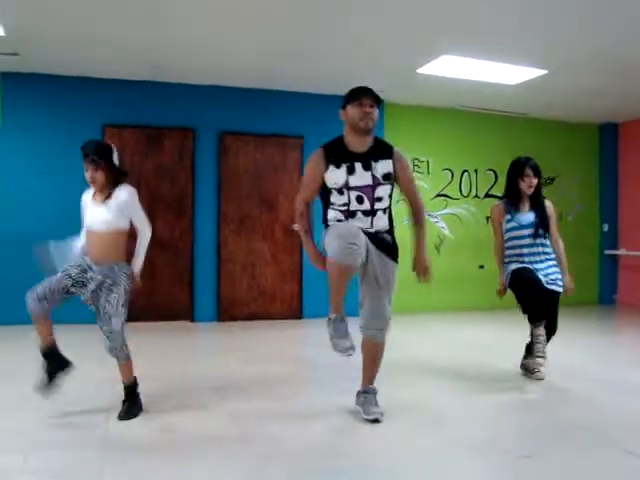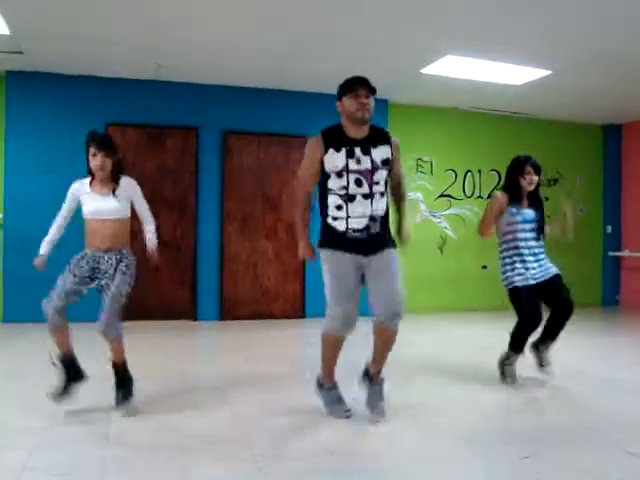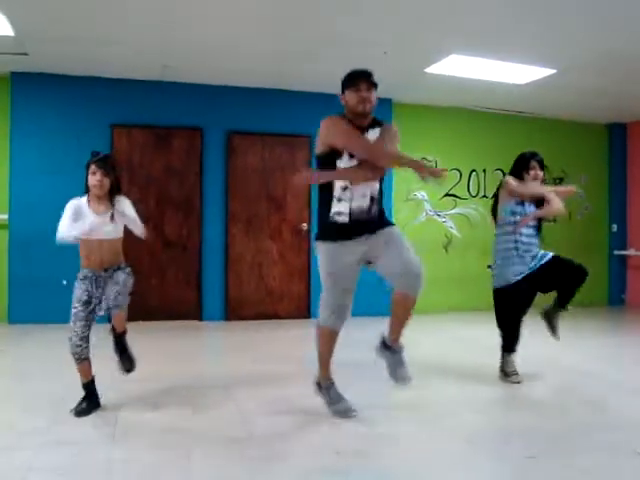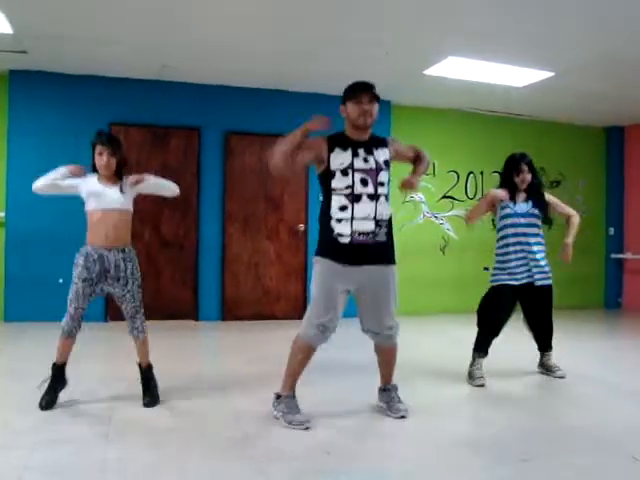
dt=0.3s
person 1, frame 1
left shoulder: (392, 156)
right shoulder: (323, 157)
left elbow: (415, 203)
right elbow: (303, 204)
left wrist: (420, 251)
right wrist: (309, 245)
left hip: (382, 244)
right hip: (343, 234)
left knee: (377, 322)
right knee: (345, 244)
left ankle: (367, 392)
right ankle: (336, 315)
person 1, frame 2
left shoulder: (388, 143)
right shoulder: (320, 144)
left elbow: (398, 184)
right elbow: (303, 195)
left wrist: (401, 223)
right wrist: (303, 239)
left hip: (380, 244)
right hip: (337, 245)
left knee: (391, 309)
right knee: (342, 317)
left ankle: (374, 376)
right ankle: (326, 383)
person 1, frame 3
left shoulder: (384, 131)
right shoulder: (332, 125)
left elbow: (377, 163)
right elbow: (360, 146)
left wrist: (331, 174)
right wrist: (413, 164)
left hip: (377, 228)
right hip: (336, 236)
left knee: (411, 275)
right knee: (334, 309)
left ankle: (391, 344)
right ankle: (325, 382)
person 1, frame 4
left shoulder: (386, 147)
right shoulder: (325, 146)
left elbow: (420, 156)
right elbow: (277, 165)
left wrist: (415, 176)
right wrist: (303, 132)
left hip: (379, 259)
right hip: (334, 258)
left knee: (385, 329)
right knee: (318, 326)
left ankle: (388, 390)
right ankle: (284, 396)
person 2, frame 1
left shoulder: (125, 194)
right shoulder: (87, 198)
left elbow: (145, 231)
left wrist: (136, 265)
left hip: (116, 273)
right hip: (88, 267)
left knee: (113, 334)
right knee: (37, 299)
left ankle: (132, 396)
right ankle: (54, 360)
person 2, frame 2
left shoulder: (128, 185)
right shoulder: (79, 188)
left elbow: (147, 217)
right elbow: (62, 219)
left wrist: (151, 242)
right wrist: (44, 250)
left hip: (120, 259)
right hip: (90, 258)
left knee: (108, 319)
right knee: (53, 307)
left ankle: (123, 377)
right ankle: (71, 369)
person 2, frame 3
left shoulder: (121, 202)
right shoulder: (76, 205)
left elbow: (140, 231)
right elbow: (62, 235)
left wrist: (123, 215)
right wrist: (89, 224)
left hip: (118, 272)
right hip: (87, 277)
left knee: (117, 302)
right knee: (77, 340)
left ankle: (120, 341)
right ankle: (90, 394)
person 2, frame 4
left shoulder: (130, 184)
right shoulder: (84, 183)
left elbow: (174, 190)
right elbow: (38, 187)
left wrist: (147, 180)
right wrist: (65, 171)
left hip: (124, 257)
right hip: (90, 256)
left knee: (135, 318)
right knee: (73, 317)
left ankle: (147, 378)
right ankle: (57, 379)
person 3, frame 1
left shoulder: (545, 205)
right shoulder: (501, 209)
left elbow: (556, 241)
right elbow: (499, 247)
left wrist: (565, 274)
right wrist: (502, 277)
left hip: (548, 271)
right hip: (519, 268)
left knee: (550, 325)
right knee: (533, 287)
left ankle: (529, 360)
right ankle: (537, 331)
person 3, frame 2
left shoulder: (537, 202)
right shoulder: (501, 199)
right elbow: (482, 232)
right wrist: (499, 227)
left hip: (542, 267)
right hip: (517, 271)
left knee: (564, 306)
right knee: (531, 317)
left ankle: (541, 346)
right ankle: (509, 358)
person 3, frame 3
left shoulder: (544, 192)
right shoulder: (509, 186)
left elbow: (557, 207)
right elbow: (521, 191)
left wrist: (537, 213)
right wrist: (559, 190)
left hip: (536, 259)
right hip: (509, 267)
left knee: (577, 273)
right knee: (510, 316)
left ankle: (553, 313)
right ankle: (507, 361)
person 3, frame 4
left shoulder: (541, 197)
right shoulder: (500, 196)
left elbow: (573, 215)
right elbow: (470, 219)
left wrist: (569, 240)
right wrist: (489, 199)
left hip: (538, 273)
right hip: (507, 274)
left knee: (542, 320)
right knee: (493, 318)
left ankle: (546, 360)
right ankle: (476, 364)
